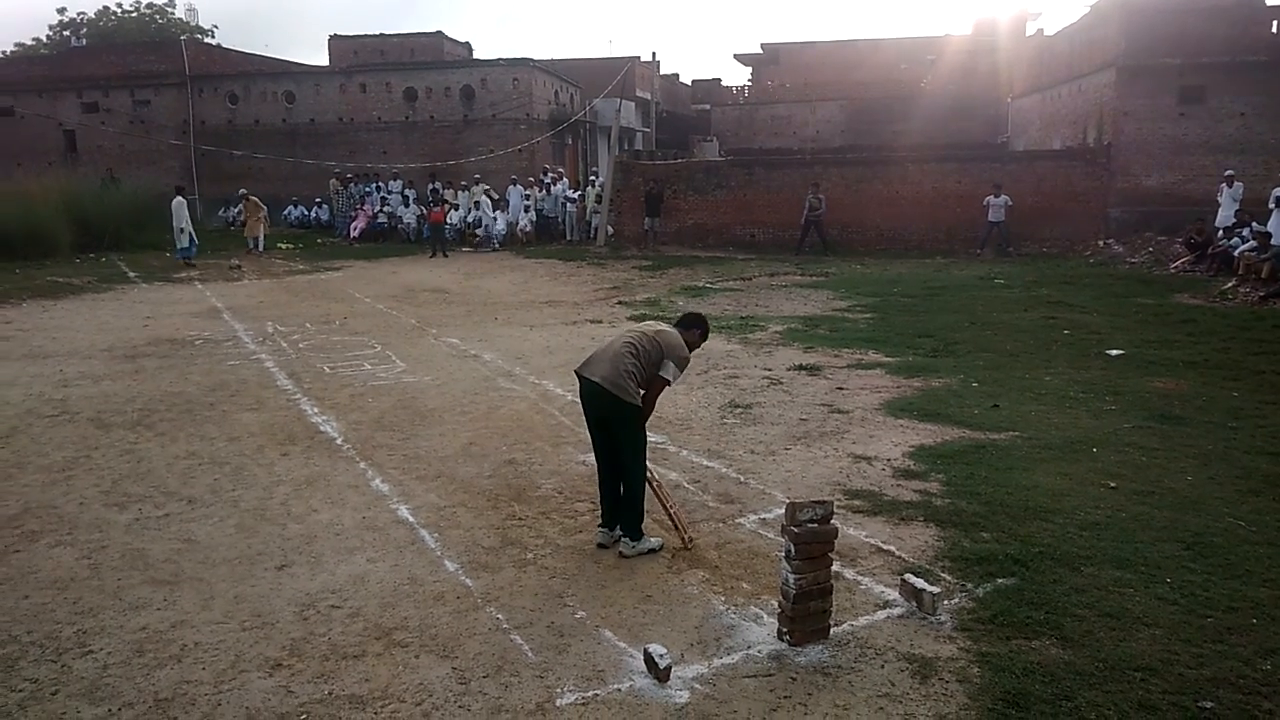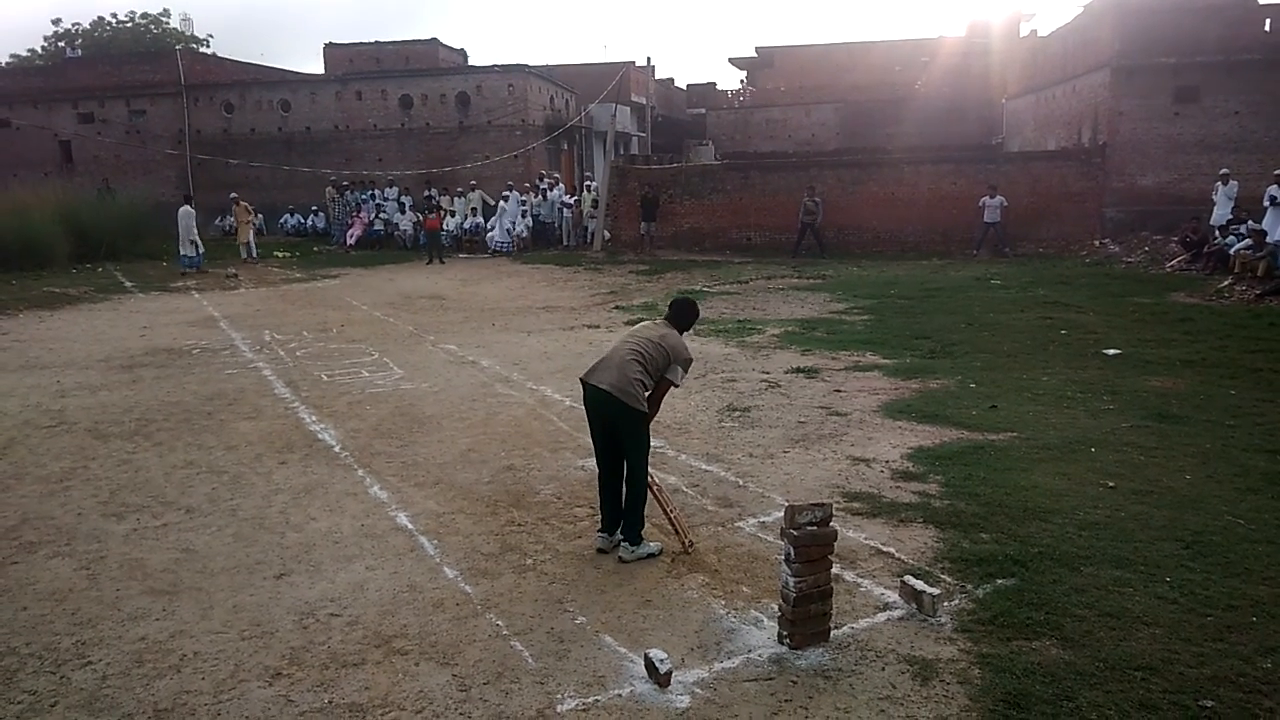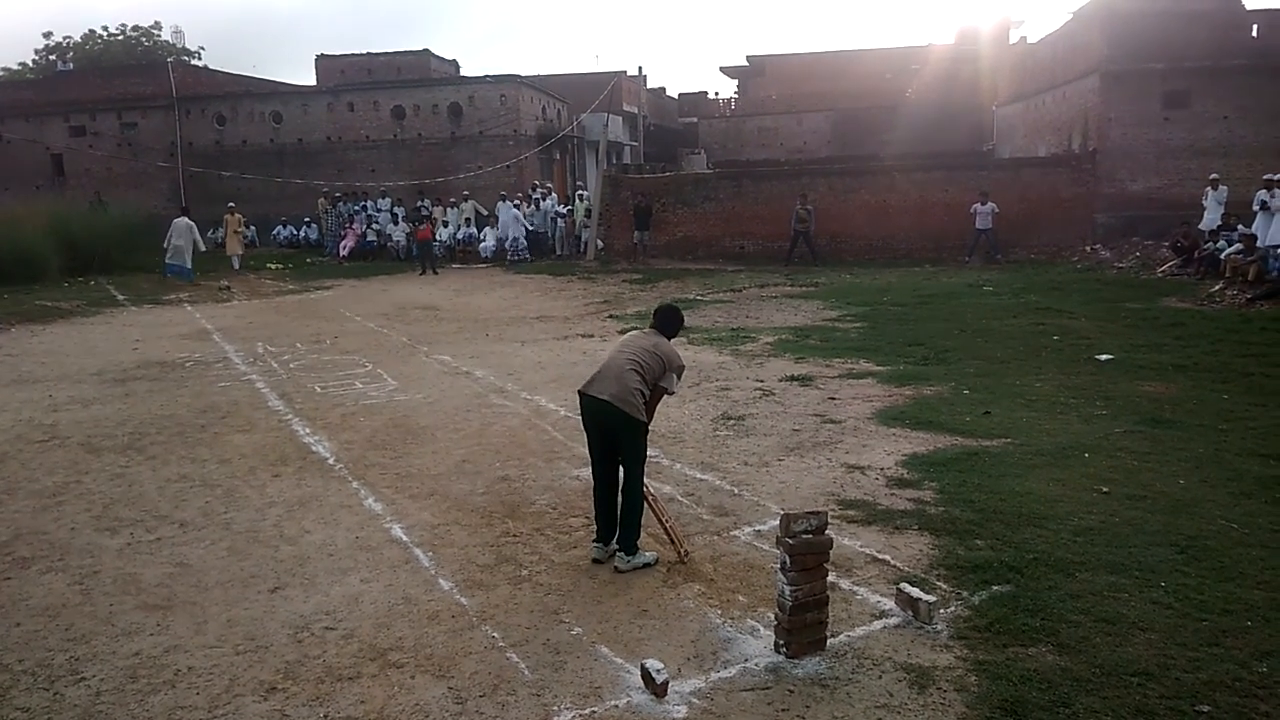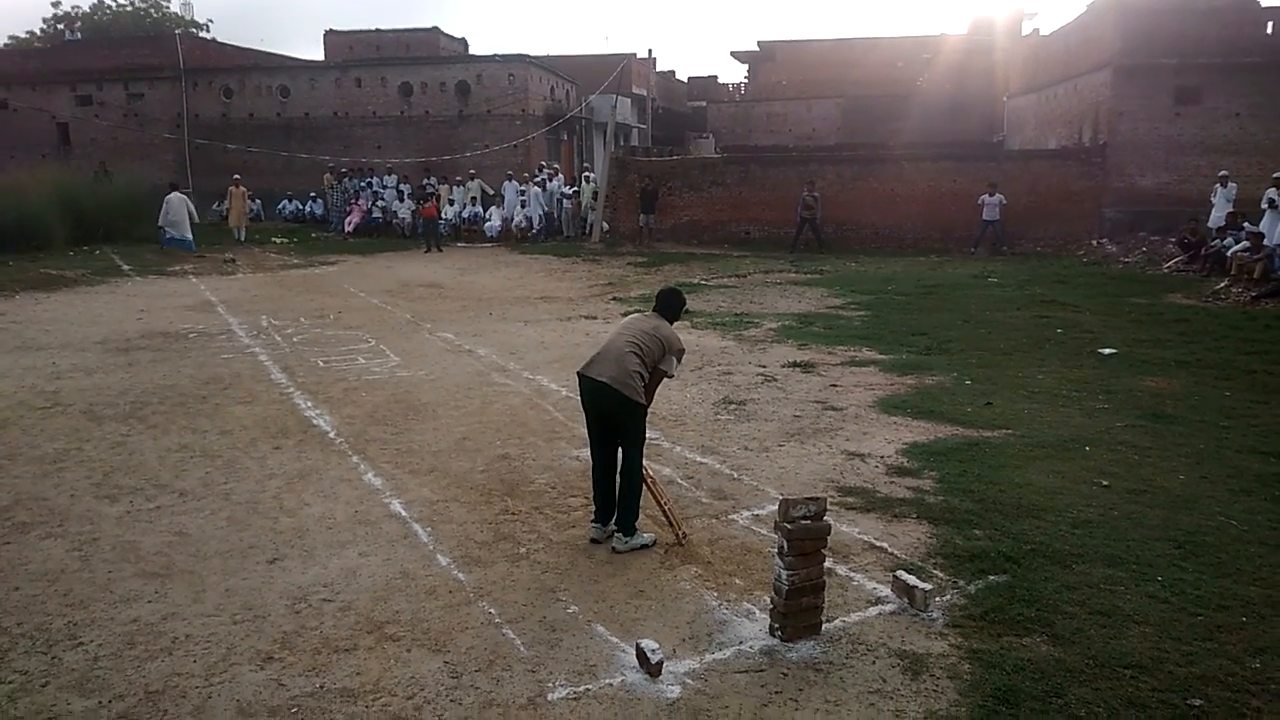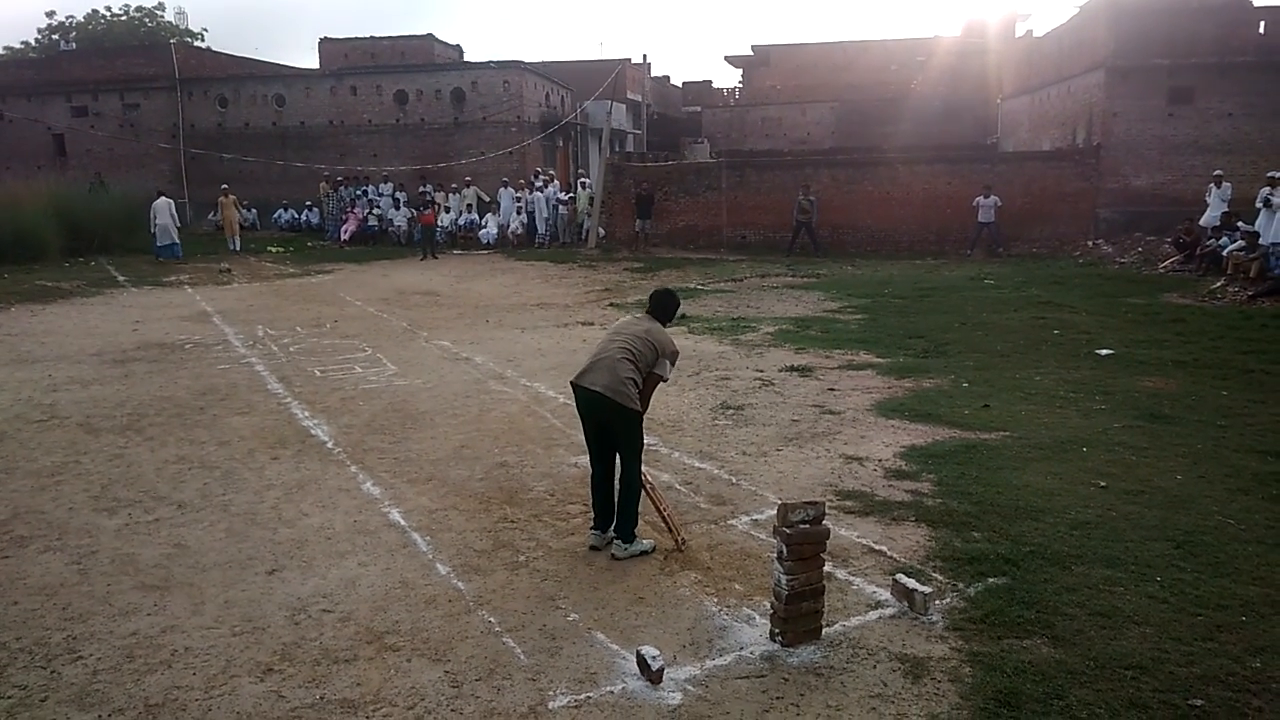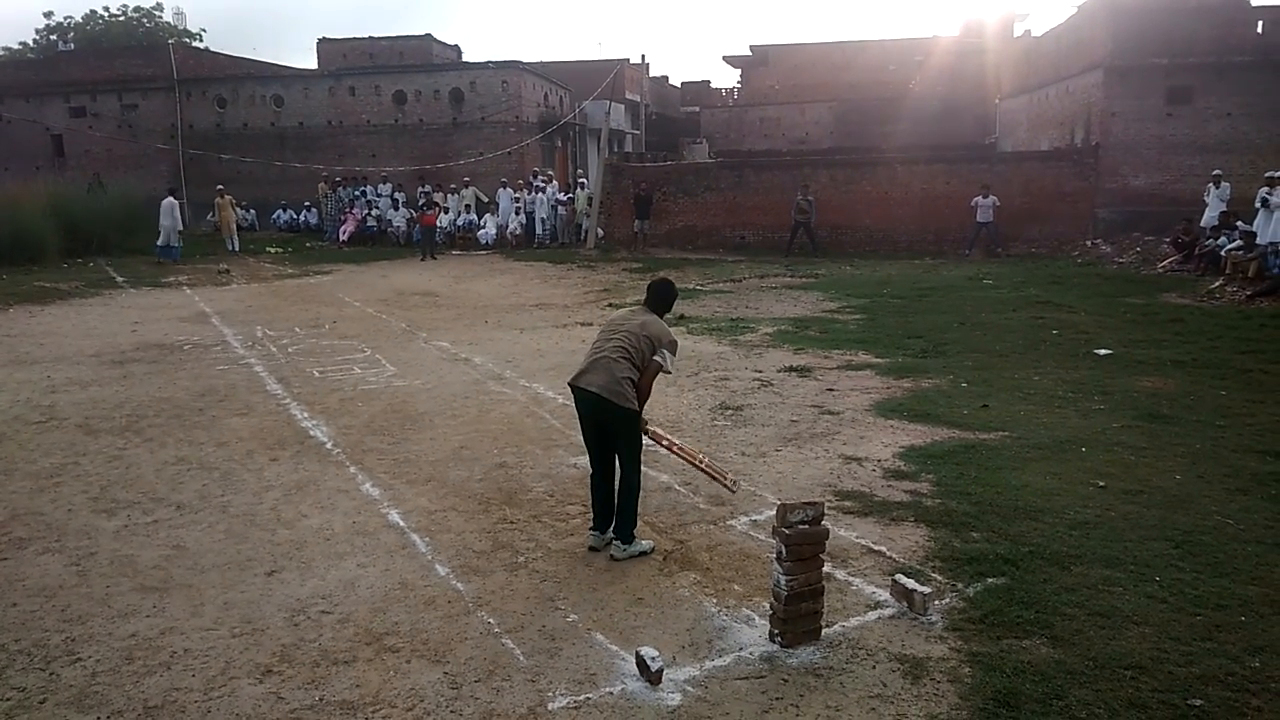
dt=0.4s
person 1, frame 1
left shoulder: (651, 327)
right shoulder: (680, 351)
right elbow: (650, 395)
left wrist: (633, 428)
right wrist: (636, 428)
left hip: (588, 380)
right hip: (617, 390)
left knee: (607, 463)
right knee: (633, 468)
left ankle: (607, 528)
right ankle: (632, 538)
person 1, frame 2
left shoulder: (643, 326)
right shoulder: (682, 353)
right elbow: (656, 398)
left wrist: (637, 423)
right wrist: (641, 426)
left hip: (593, 387)
right hip: (625, 399)
left knee: (608, 468)
right knee: (636, 473)
left ankle: (607, 533)
right ankle: (631, 543)
person 1, frame 3
left shoulder: (630, 337)
right shoulder: (673, 359)
right elbow: (651, 404)
right wrist: (638, 433)
left hip: (590, 398)
right hip: (624, 408)
left knee: (603, 477)
right knee: (633, 482)
left ankle: (602, 543)
right ankle: (627, 553)
person 1, frame 4
left shoulder: (632, 319)
right shoulder: (674, 343)
right elbow: (650, 388)
right wrist: (638, 414)
left hip: (589, 379)
right hip: (623, 389)
left knee: (601, 458)
right knee: (632, 464)
left ankle: (600, 523)
right ankle: (625, 534)
person 1, frame 5
left shoulder: (623, 323)
right shoulder: (667, 345)
right elbow: (646, 392)
right wrist: (634, 420)
left hip: (583, 387)
right hip: (618, 397)
left knee: (600, 465)
right knee: (630, 470)
left ankle: (599, 531)
right ankle: (624, 541)
person 1, frame 6
left shoulder: (618, 316)
right shoulder: (665, 337)
right elbow: (644, 384)
right wrist: (636, 416)
left hip: (582, 388)
right hip: (616, 397)
left knee: (600, 467)
right knee: (629, 472)
left ankle: (599, 532)
right ankle: (623, 542)
